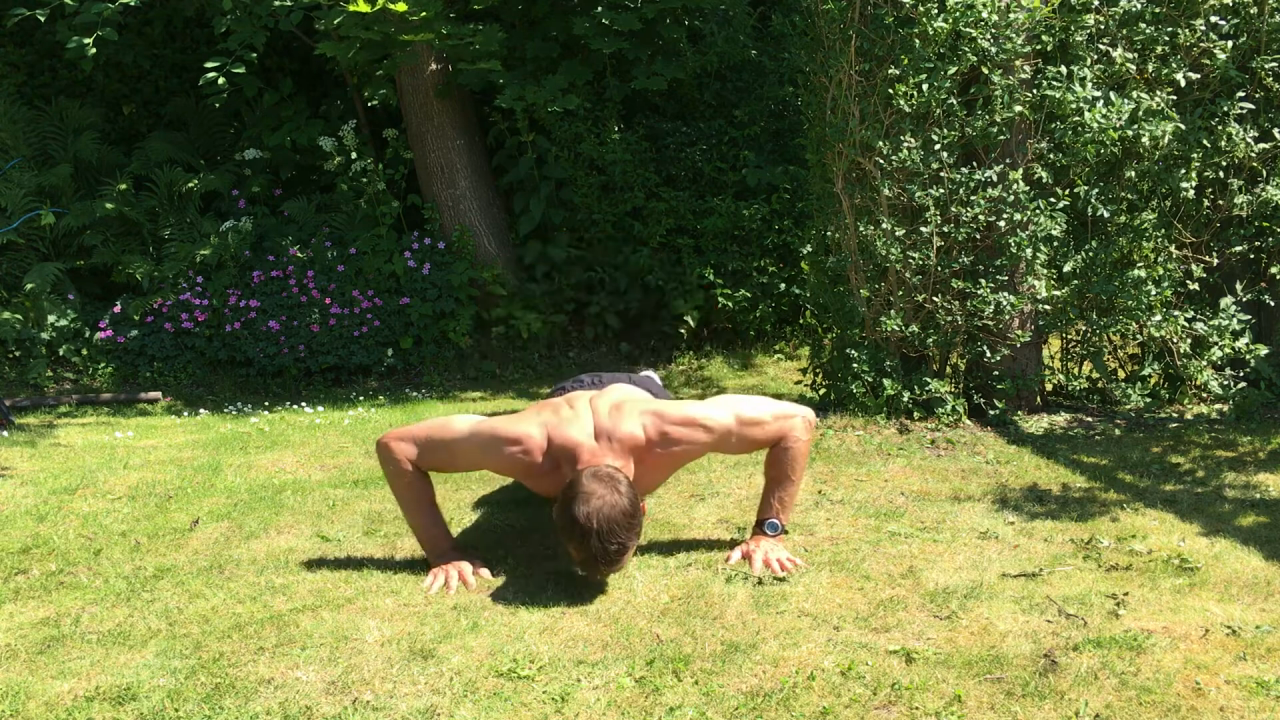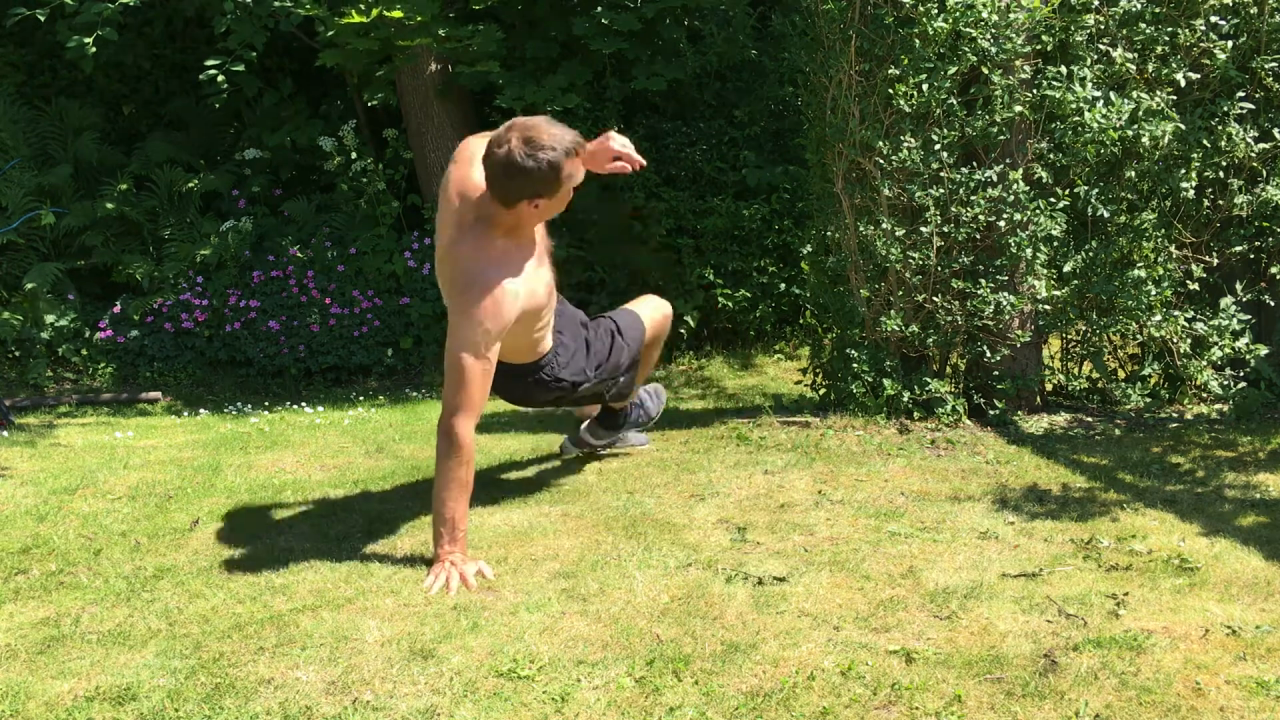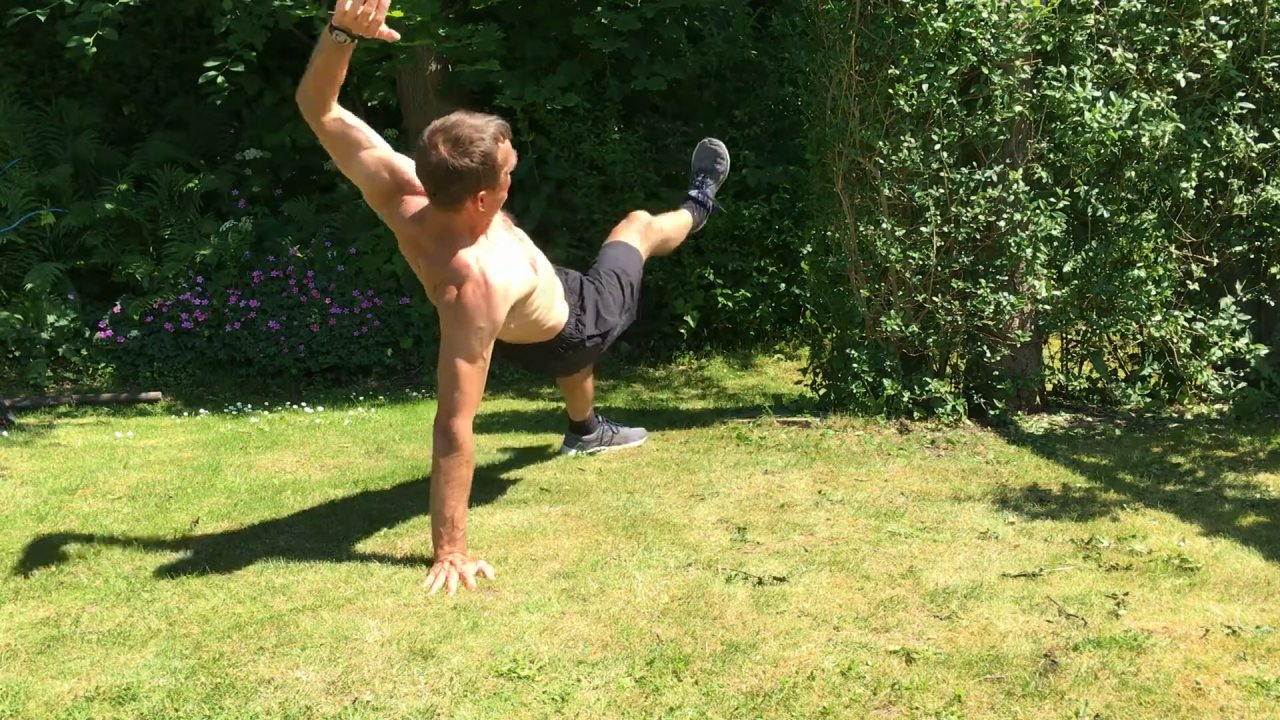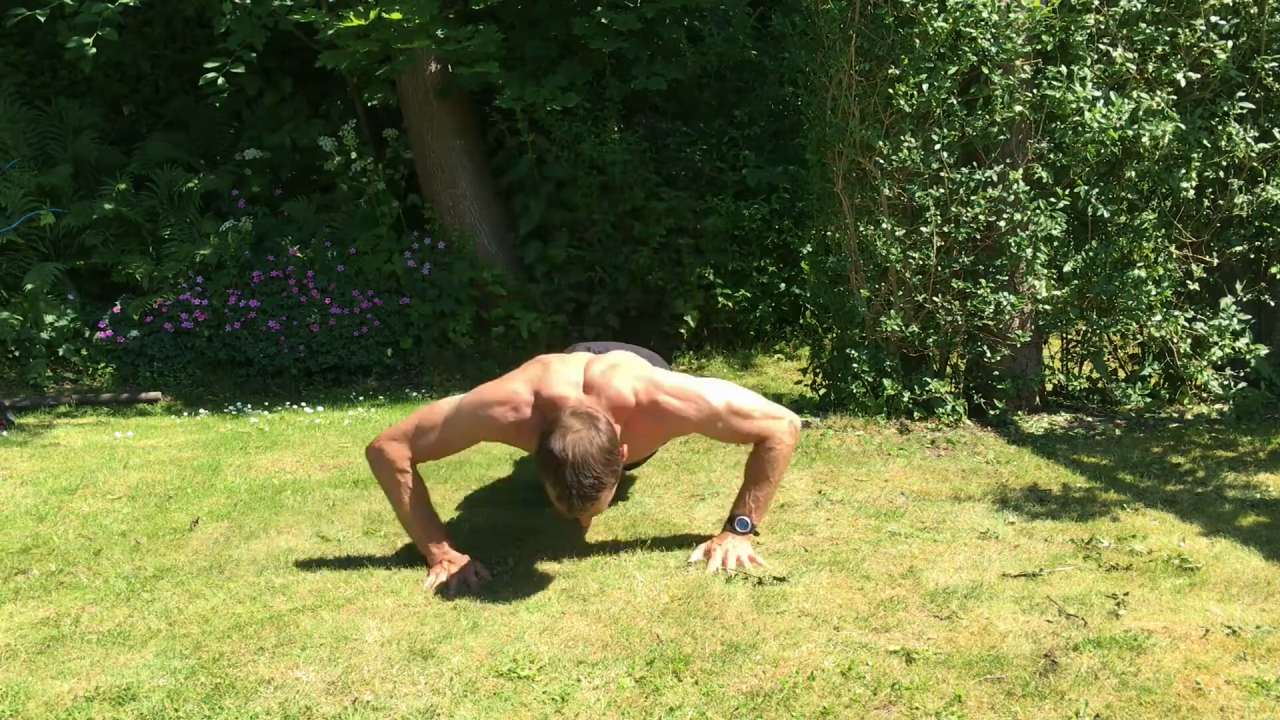
dt=1s
person 1, frame 1
left shoulder: (673, 434)
right shoulder: (524, 447)
left elbow: (800, 422)
right elbow: (393, 447)
left wrist: (768, 533)
right wrist: (442, 554)
left hip: (637, 393)
right hip: (571, 400)
person 1, frame 2
left shoulder: (477, 164)
right shoulder: (490, 294)
right elbow: (457, 425)
left wrist: (584, 156)
right wrist: (449, 553)
left hip: (536, 324)
right hip: (529, 368)
left knee: (588, 327)
right knee: (656, 313)
left ankle: (599, 420)
right ankle: (610, 420)
person 1, frame 3
left shoulder: (402, 194)
right shoulder: (474, 285)
left elbow: (319, 111)
right elbow: (456, 425)
right wrist: (449, 553)
left hip: (516, 337)
right hip: (567, 328)
right knee: (638, 226)
left ankle: (585, 429)
right ankle: (695, 208)
person 1, frame 4
left shoulder: (656, 400)
right shoulder: (513, 411)
left elbow: (784, 428)
right elbow: (385, 449)
left wrist: (738, 529)
right wrist: (439, 551)
left hip: (630, 362)
left knee: (644, 445)
